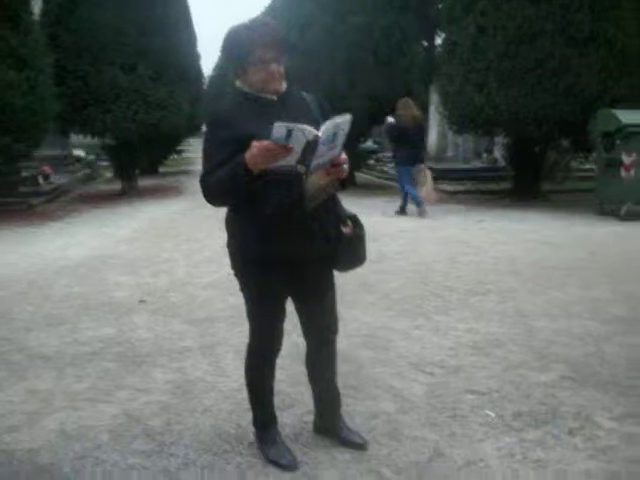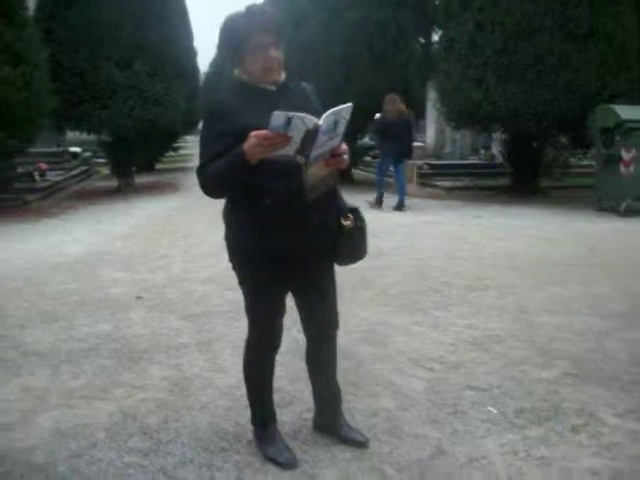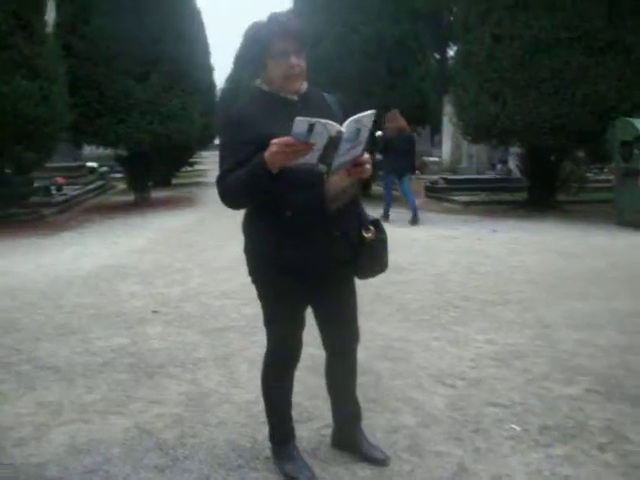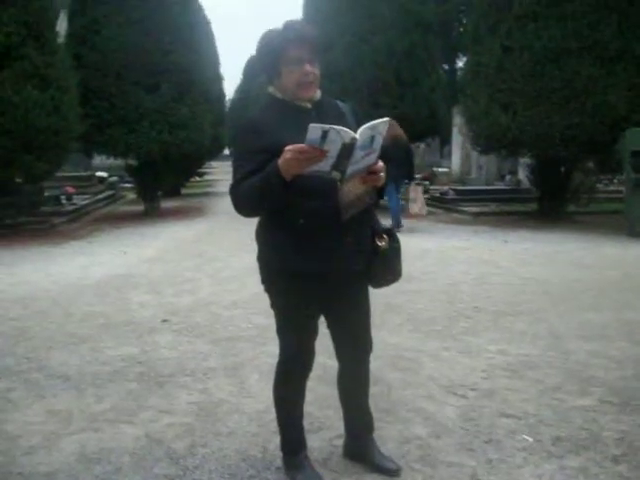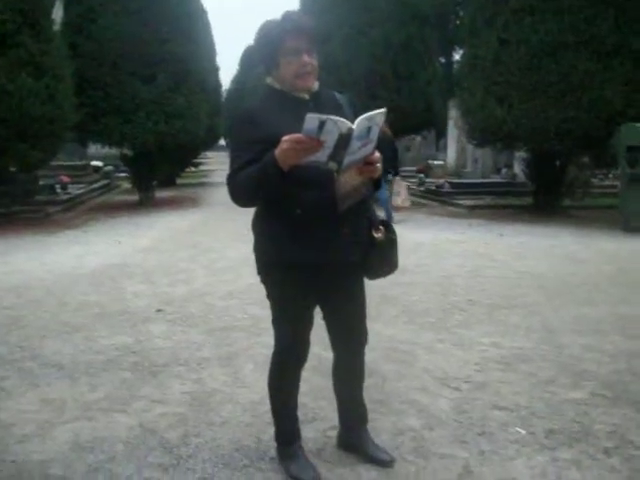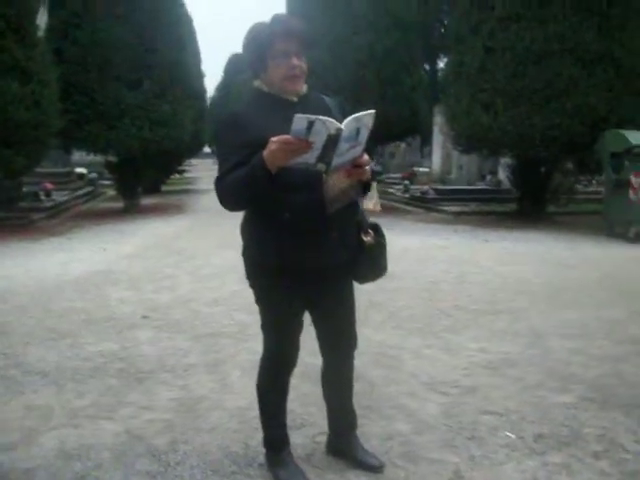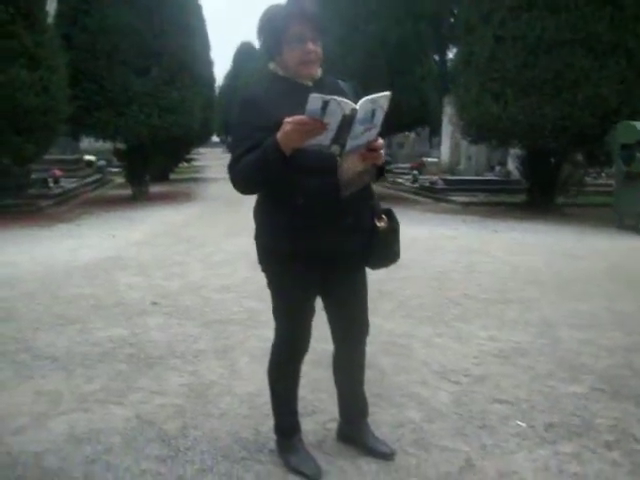
dt=0.3s
person 1, frame 1
left shoulder: (303, 102)
right shoulder: (226, 114)
right elbow: (213, 190)
left wrist: (338, 166)
right wrist: (248, 164)
left hip: (313, 243)
right hip: (262, 253)
left knee: (323, 333)
right knee: (265, 340)
left ankle: (328, 415)
right ankle: (266, 430)
person 1, frame 2
left shoulder: (303, 93)
right shoulder: (225, 105)
left elbow: (325, 150)
right elbow: (210, 182)
left wrist: (338, 157)
right wrist: (246, 154)
left hip: (314, 237)
right hip: (261, 246)
left knee: (323, 329)
right knee: (265, 336)
left ankle: (329, 413)
right ankle: (264, 427)
person 1, frame 3
left shoulder: (325, 104)
right shoulder: (244, 116)
left elbow: (345, 164)
right elbow: (230, 192)
left wrist: (360, 168)
right wrist: (267, 164)
left hip: (334, 250)
right hip: (280, 259)
left knee: (344, 343)
right knee: (283, 351)
left ankle: (348, 429)
person 1, frame 4
left shoulder: (339, 112)
right shoulder: (258, 124)
left elbow: (362, 173)
right elbow: (244, 200)
left wrist: (375, 175)
right wrist: (282, 171)
left hip: (347, 260)
right hip: (293, 268)
left knee: (356, 353)
right knee: (296, 360)
left ankle: (359, 440)
person 1, frame 5
left shoulder: (336, 103)
right shoulder: (255, 114)
left elbow: (358, 165)
right elbow: (241, 191)
left wrist: (372, 169)
right wrist: (279, 161)
left hip: (344, 251)
right hip: (289, 258)
left knee: (352, 344)
right knee: (291, 350)
left ankle: (353, 430)
person 1, frame 6
left shoulder: (325, 107)
right shoulder: (243, 117)
left elbow: (349, 169)
right elbow: (229, 194)
left wrist: (360, 171)
right wrist: (267, 163)
left hip: (332, 255)
right hip: (278, 263)
left knee: (341, 349)
right knee: (280, 355)
left ankle: (342, 435)
person 1, frame 7
left shoulder: (339, 91)
right shoulder: (257, 99)
left elbow: (361, 153)
right elbow: (242, 177)
left wrist: (375, 155)
right wrist: (281, 145)
left hip: (346, 240)
right hip: (291, 247)
left knee: (353, 335)
right knee: (292, 340)
left ankle: (354, 423)
right ankle: (288, 437)
